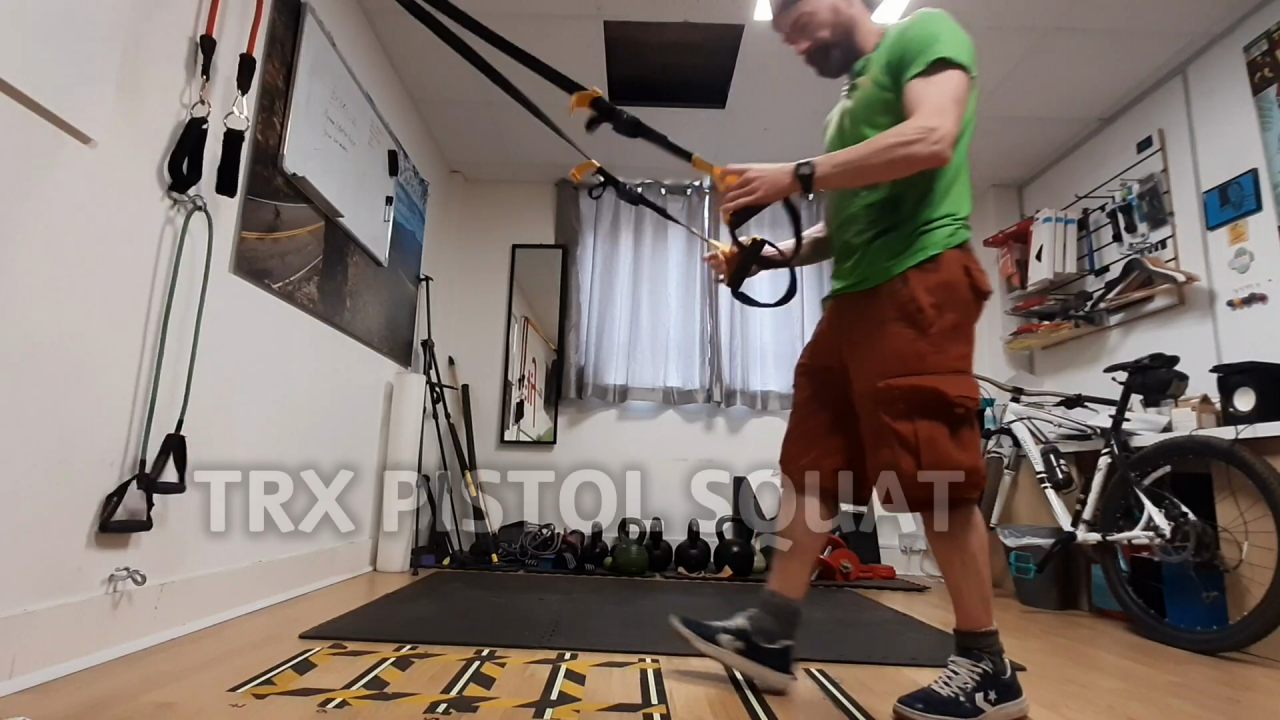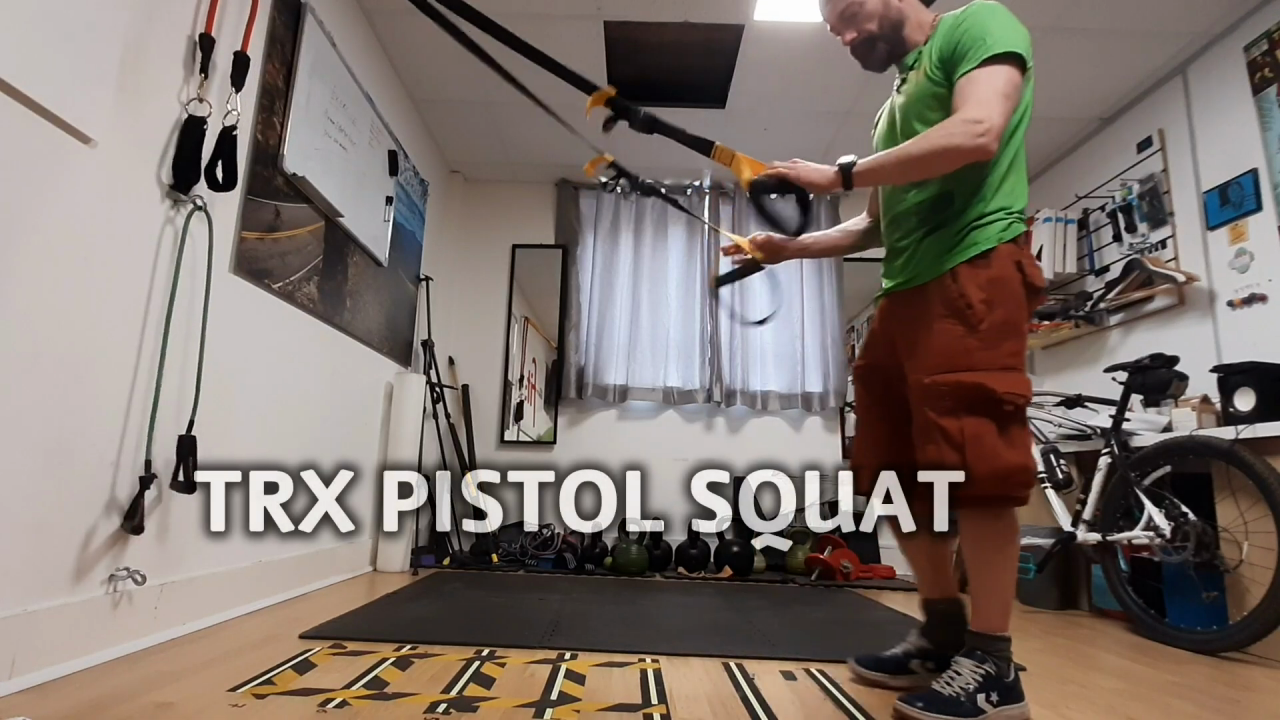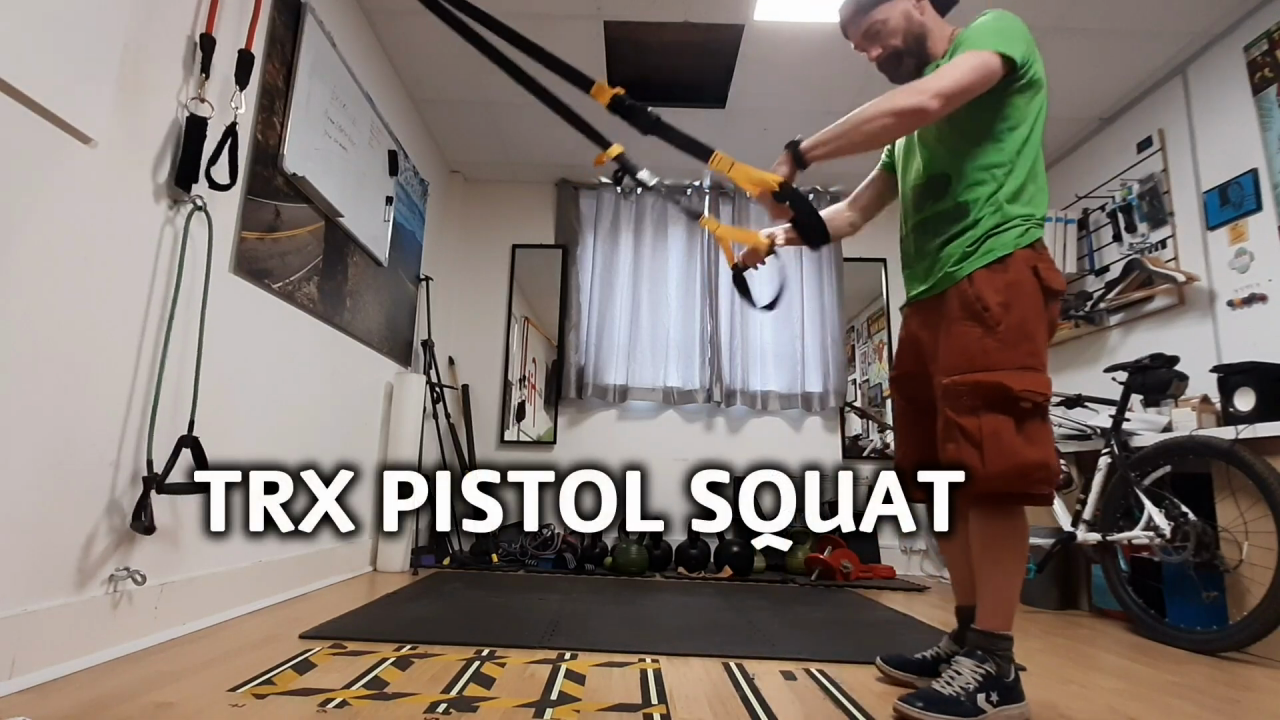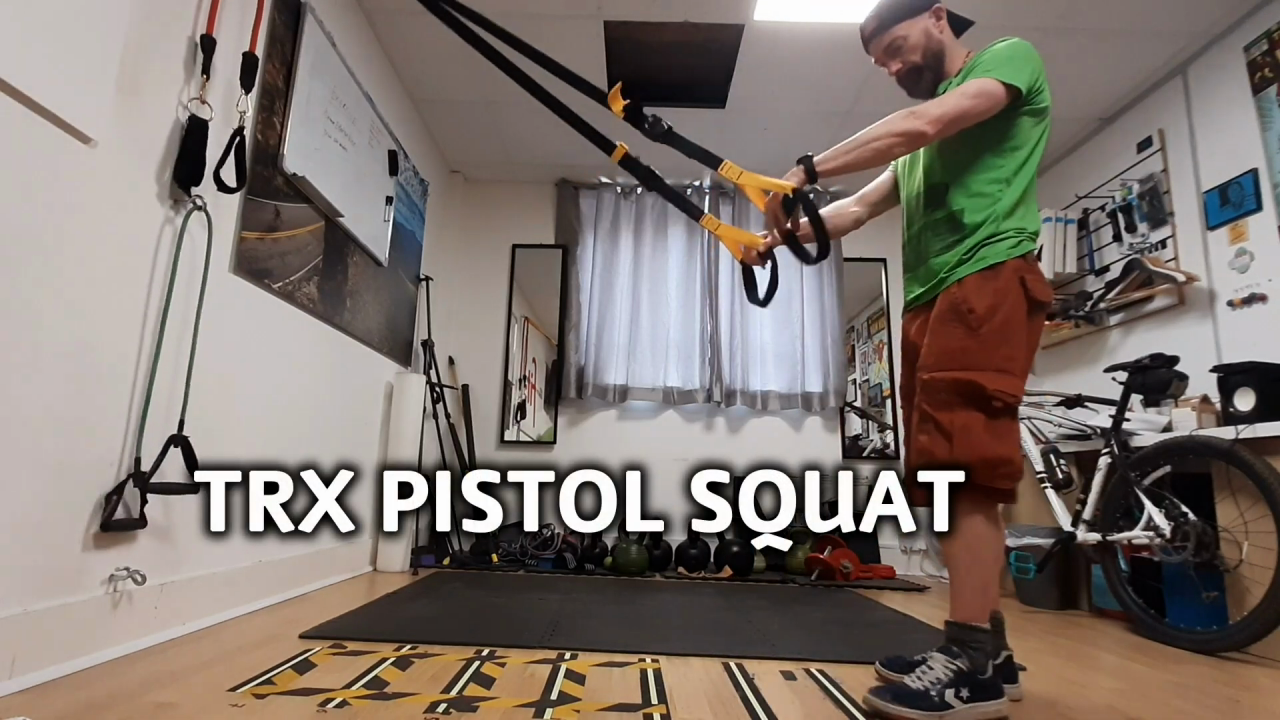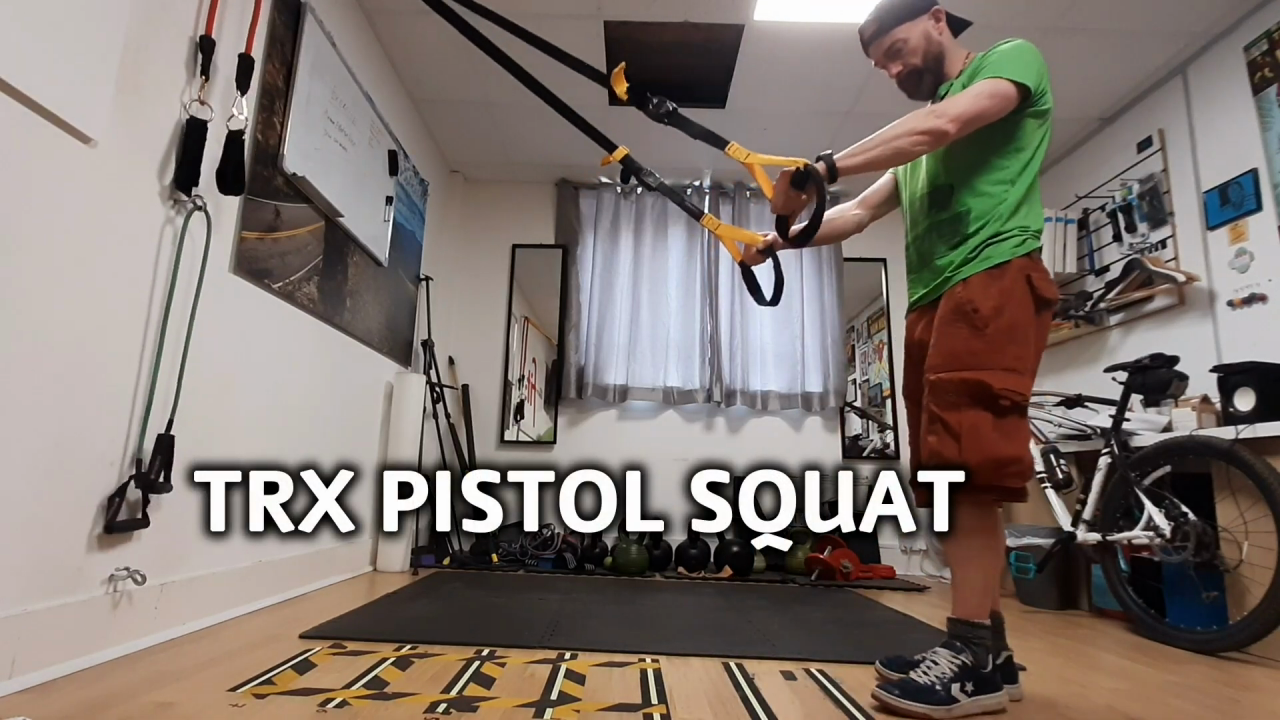
dt=0.4s
person 1, frame 1
right shoulder: (851, 103)
left elbow: (931, 140)
left wrist: (796, 175)
right wrist: (771, 253)
left hip: (918, 282)
right hip: (853, 298)
left knee: (937, 473)
right knee: (816, 466)
right ankle: (770, 633)
person 1, frame 2
right shoulder: (896, 103)
left elbow: (975, 135)
left wrist: (840, 173)
right wrist: (788, 246)
left hip: (972, 279)
right hip: (903, 295)
left knee: (975, 470)
right knee: (900, 472)
right ankle: (943, 635)
person 1, frame 3
right shoulder: (909, 136)
left elbow: (923, 101)
right elbow: (851, 213)
left wrist: (799, 153)
right wrist: (782, 236)
left hip: (994, 280)
right hip: (929, 300)
left knee: (987, 469)
right knee: (941, 475)
right ankle: (971, 640)
person 1, frame 4
left shoulder: (1011, 59)
right shoulder: (925, 145)
left elbow: (920, 126)
right elbow: (857, 208)
left wrist: (806, 170)
right wrist: (780, 236)
left hip: (987, 286)
right hip: (929, 303)
left knee: (965, 463)
right knee: (944, 474)
right ankle: (984, 647)
person 1, frame 5
left shoulder: (1013, 59)
right shoulder: (919, 134)
left elbow: (941, 126)
right elbow: (860, 212)
left wrist: (823, 167)
right wrist: (781, 240)
left hip: (991, 285)
right hip: (933, 303)
left knee: (972, 462)
right knee: (947, 473)
left ankle: (973, 657)
right ankle: (985, 646)
